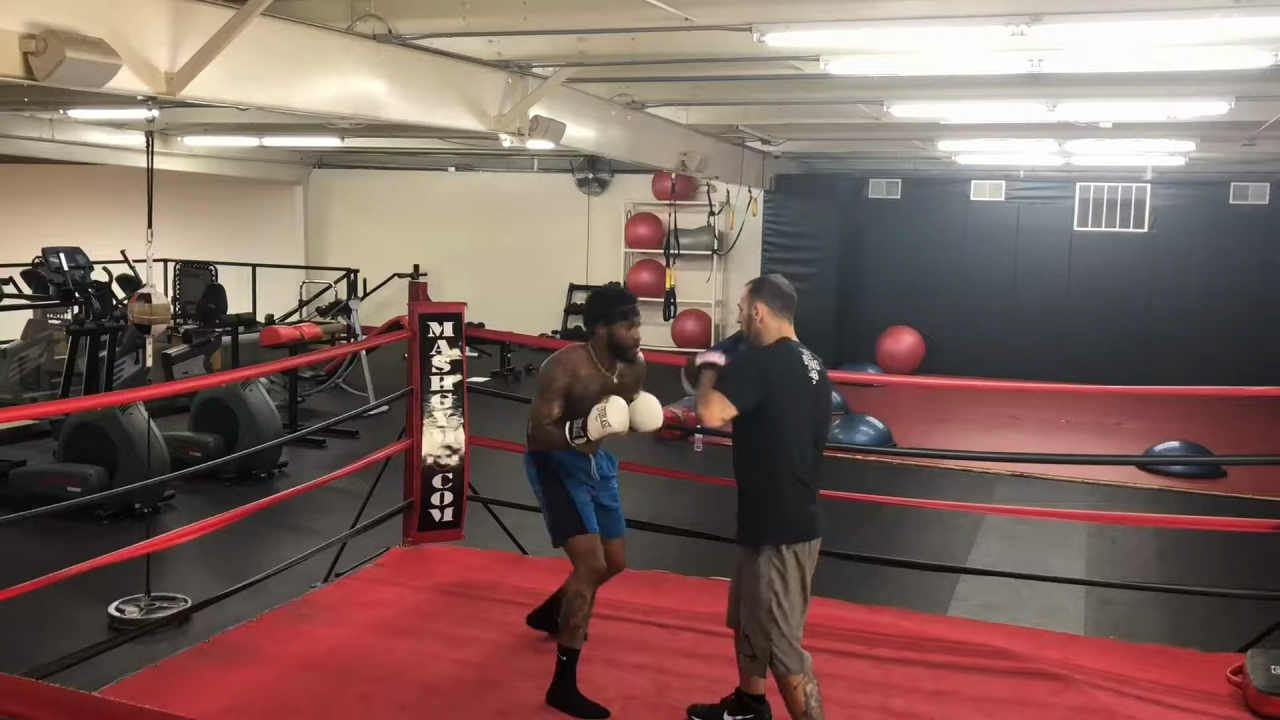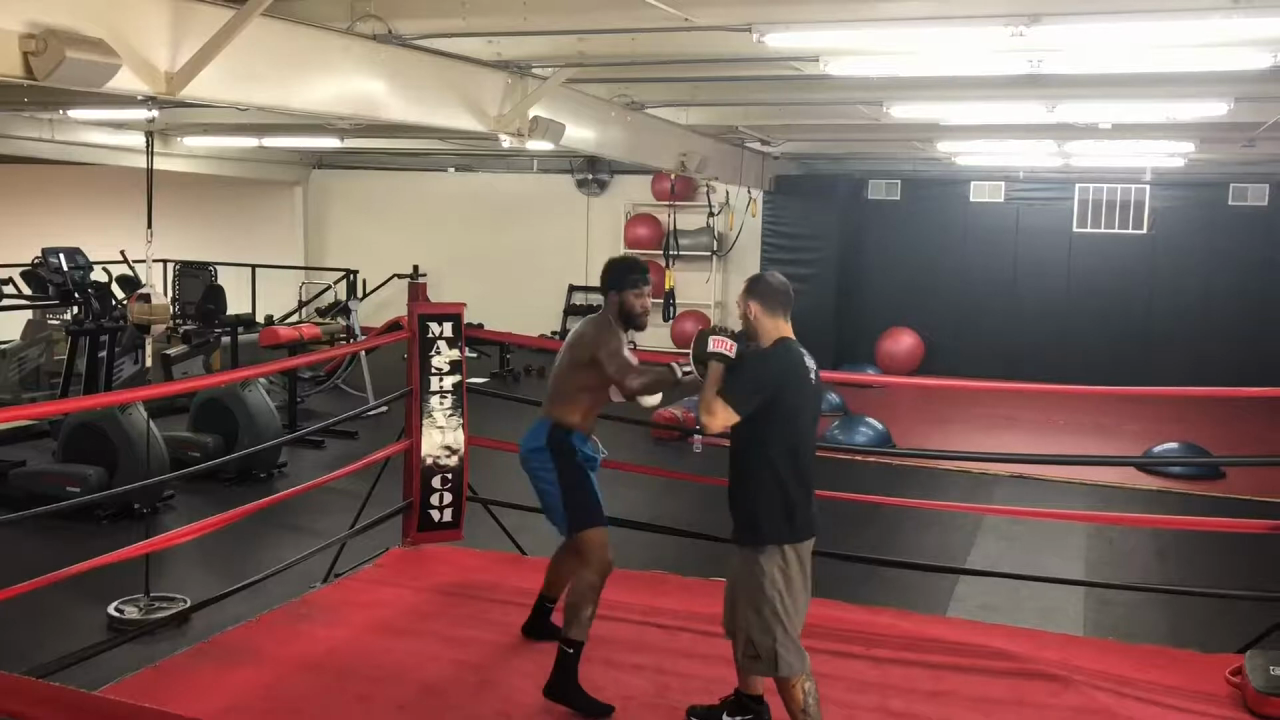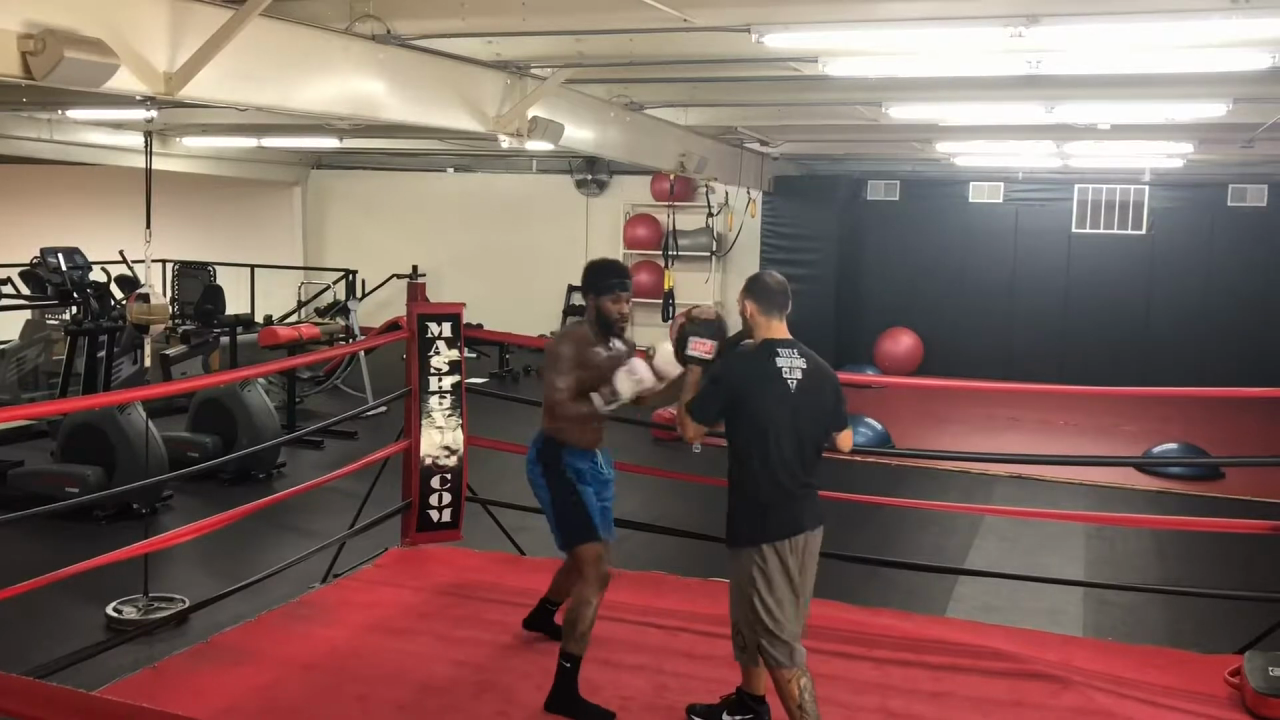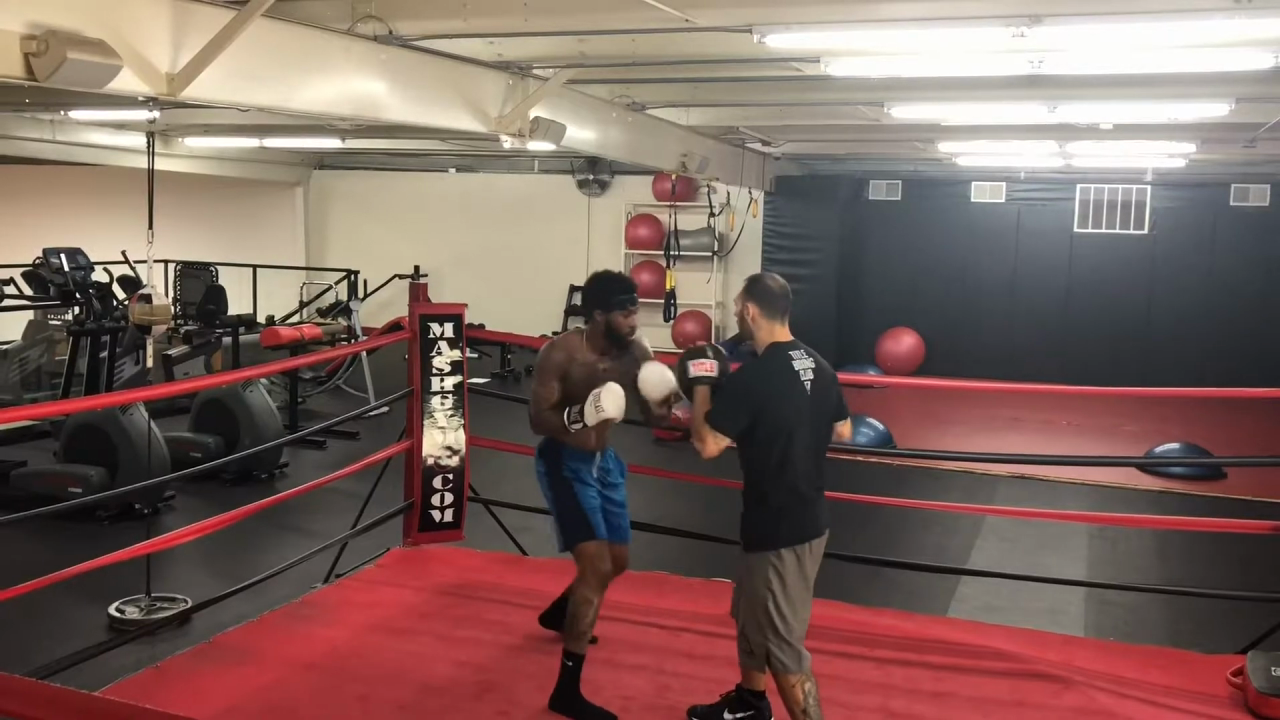
dt=0.3s
person 1, frame 1
left shoulder: (635, 363)
right shoulder: (563, 367)
right elbow: (535, 437)
left wrist: (642, 414)
right wrist: (583, 429)
left hip: (596, 463)
right hip: (556, 465)
left knee: (613, 562)
right knee: (591, 566)
left ankle: (549, 613)
person 1, frame 2
left shoulder: (598, 331)
right shoulder: (604, 334)
right elbow: (639, 383)
left wrist: (625, 388)
right wrist: (689, 371)
left hip: (558, 444)
right hip: (557, 448)
left knee: (579, 543)
right knee: (597, 559)
left ankle: (539, 620)
right ankle: (564, 679)
person 1, frame 3
left shoulder: (618, 344)
right shoulder: (568, 344)
left elbow: (644, 405)
right elbow: (560, 411)
left wrist: (668, 378)
right wrist: (614, 394)
left hip: (589, 460)
right hip: (558, 462)
left knee: (587, 555)
right knee: (596, 572)
left ankle: (541, 616)
person 1, frame 4
left shoulder: (636, 352)
right shoulder: (560, 353)
left elbow: (657, 410)
right elbow: (537, 419)
left wrist: (664, 395)
right wrist: (581, 414)
left hip: (602, 462)
right hip: (564, 465)
left knee: (616, 560)
right knee: (597, 571)
left ankle: (557, 613)
person 2, frame 1
left shoulder: (761, 360)
right shoulder: (813, 367)
left elbow: (710, 414)
left wrist: (709, 371)
left hip: (779, 527)
right hip: (798, 519)
left knee: (780, 641)
right knee: (747, 616)
person 2, frame 2
left shoulder: (766, 363)
right shoulder: (801, 363)
left elbow: (712, 420)
left wrist: (717, 362)
right wrist: (734, 367)
left hip: (776, 527)
right hip: (782, 518)
left knee: (778, 641)
right knee: (742, 619)
person 2, frame 3
left shoulder: (738, 365)
right shoulder: (820, 370)
left elbow: (689, 428)
right elbow: (844, 442)
left wrist: (696, 362)
left hip: (764, 524)
right hip: (804, 517)
left knee: (777, 637)
right knee: (753, 618)
person 2, frame 4
left shoulder: (753, 377)
right shoulder: (816, 365)
left elbow: (707, 444)
right elbow: (843, 430)
left wrist: (701, 384)
left hip: (778, 527)
right hip: (803, 517)
left knee: (780, 641)
right knee: (750, 615)
